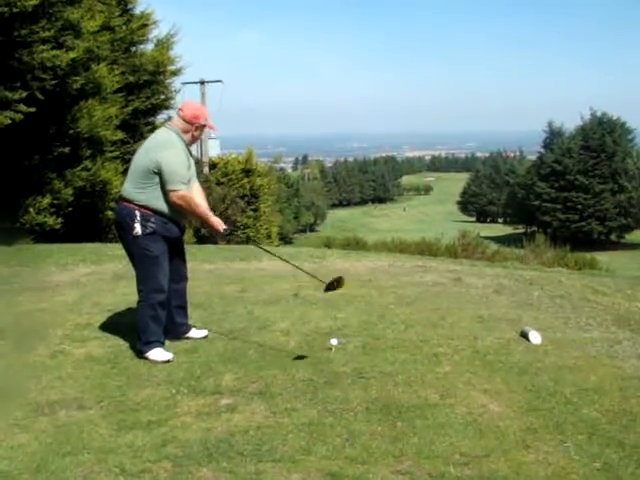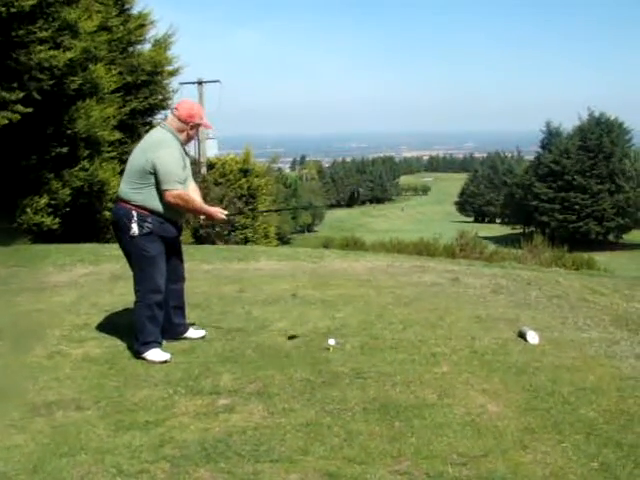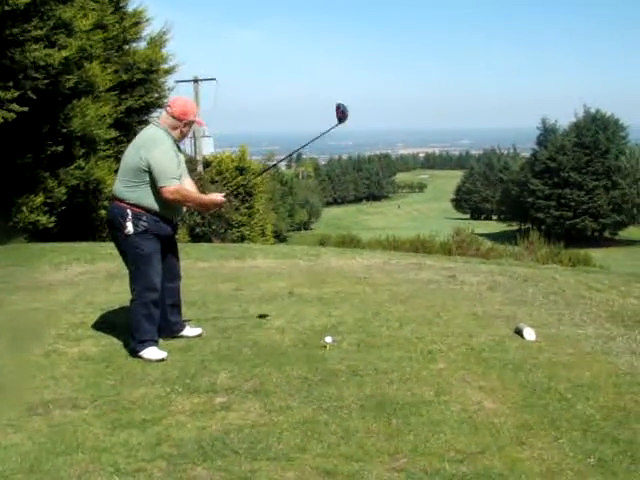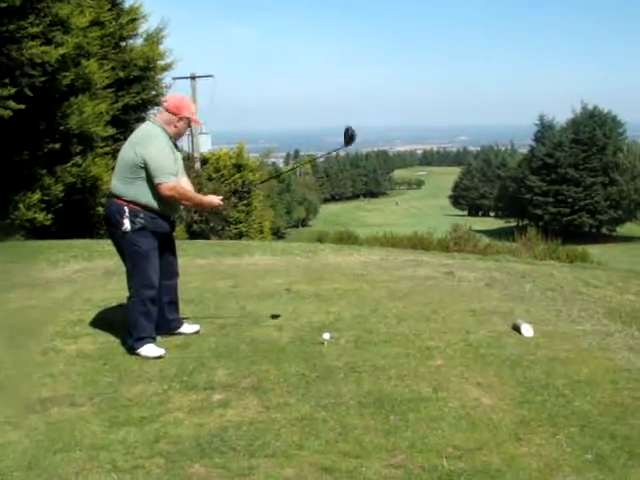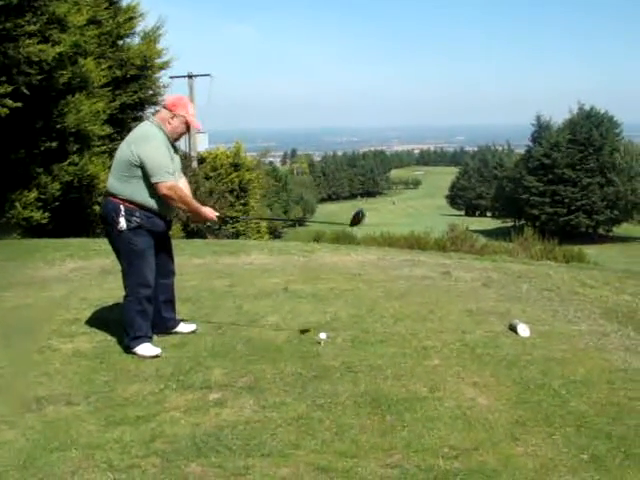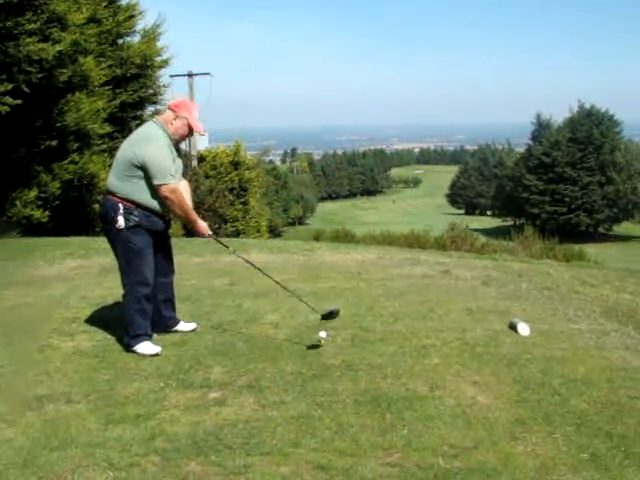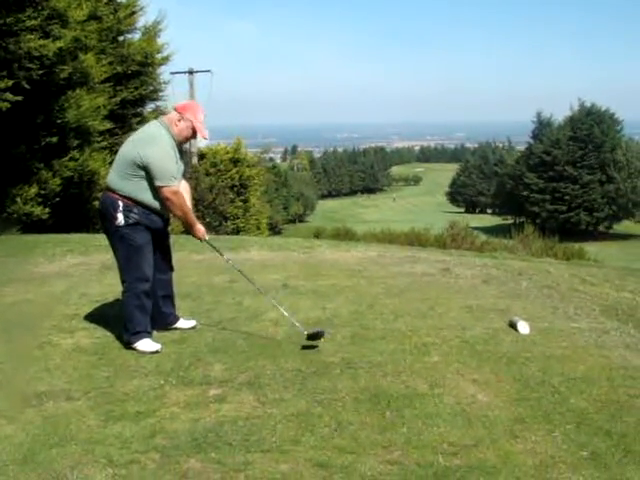
dt=0.2s
person 1, frame 1
left shoulder: (176, 142)
right shoulder: (170, 148)
left elbow: (192, 185)
right elbow: (179, 196)
left wrist: (209, 216)
right wrist: (208, 219)
left hip: (164, 223)
right hip: (143, 222)
left knee: (176, 278)
right knee: (155, 285)
left ankle: (177, 327)
right ankle: (149, 344)
person 1, frame 2
left shoulder: (170, 141)
right shoulder: (165, 148)
left elbow: (188, 183)
right elbow: (174, 196)
left wrist: (204, 210)
right wrist: (207, 211)
left hip: (161, 222)
right hip: (140, 223)
left knee: (173, 277)
right knee: (152, 285)
left ankle: (174, 327)
right ankle: (146, 344)
person 1, frame 3
left shoulder: (164, 138)
right shoulder: (158, 146)
left elbow: (183, 178)
right elbow: (171, 191)
left wrist: (201, 201)
right wrist: (206, 200)
left hip: (156, 221)
right hip: (135, 221)
left knee: (169, 276)
right knee: (148, 283)
left ankle: (170, 325)
right ankle: (143, 342)
person 1, frame 4
left shoulder: (160, 136)
right shoulder: (154, 142)
left elbow: (180, 177)
right elbow: (169, 188)
left wrist: (197, 200)
right wrist: (202, 201)
left hip: (154, 218)
right hip: (132, 219)
left knee: (167, 273)
right knee: (145, 280)
left ankle: (167, 322)
right ankle: (140, 340)
person 1, frame 5
left shoulder: (160, 137)
right shoulder: (151, 141)
left elbow: (178, 178)
right elbow: (167, 188)
left wrist: (193, 209)
right wrist: (199, 211)
left hip: (151, 217)
right hip: (128, 218)
left knee: (163, 272)
right knee: (141, 279)
left ankle: (164, 321)
right ankle: (137, 339)
person 1, frame 6
left shoulder: (164, 139)
right shoulder: (154, 142)
left elbow: (179, 182)
right elbow: (168, 192)
left wrist: (190, 215)
right wrist: (194, 222)
left hip: (150, 217)
right hip: (127, 217)
left knee: (163, 271)
right knee: (140, 279)
left ankle: (164, 320)
right ankle: (137, 337)
person 1, frame 7
left shoulder: (168, 139)
right shoulder: (158, 144)
left elbow: (180, 182)
right elbow: (170, 194)
left wrist: (189, 217)
right wrist: (193, 225)
left hip: (148, 214)
right hip: (126, 214)
left knee: (162, 268)
right knee: (139, 276)
left ankle: (164, 318)
right ankle: (136, 334)
